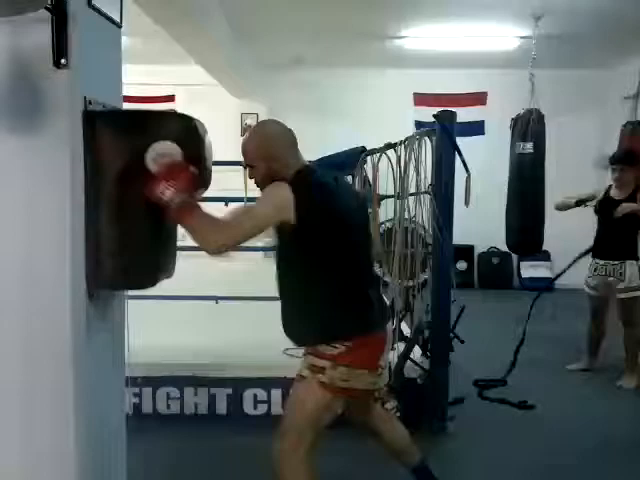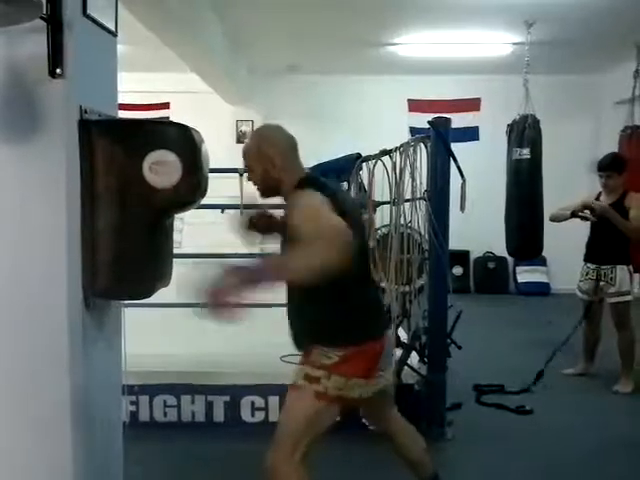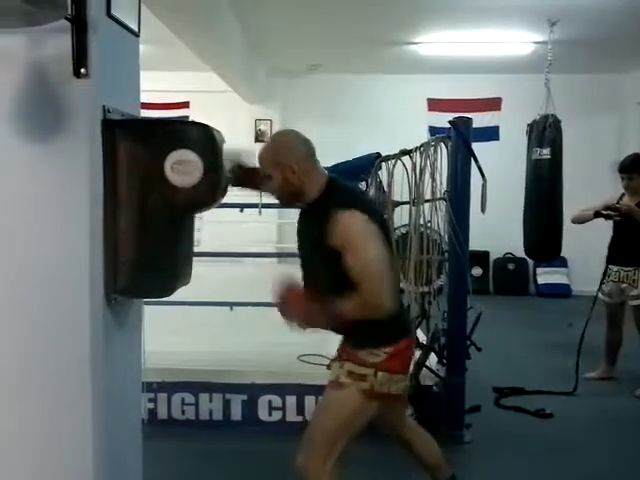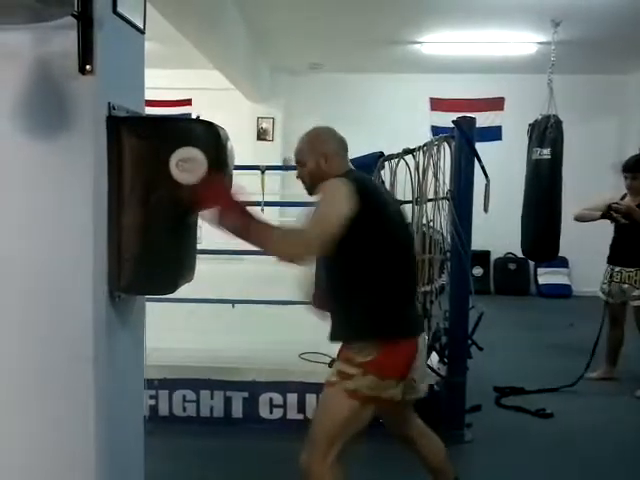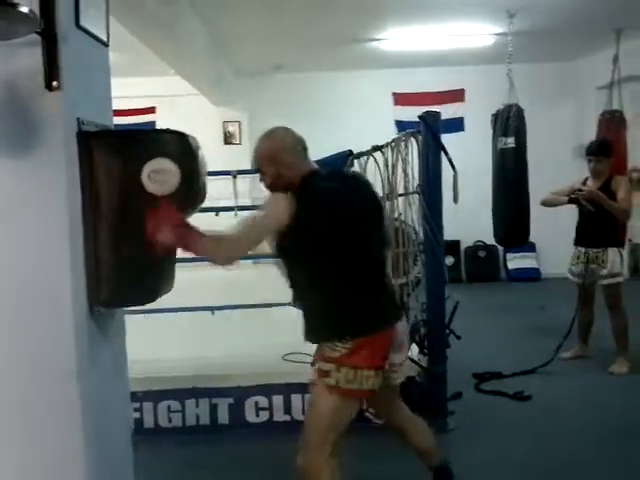
dt=0.7s
person 1, frame 1
left shoulder: (287, 194)
right shoulder: (343, 189)
left elbow: (217, 239)
left wrist: (176, 201)
left hip: (341, 341)
right hip: (365, 328)
left knee: (289, 449)
right knee: (368, 411)
person 1, frame 2
left shoulder: (305, 200)
right shoulder: (316, 195)
left elbow: (330, 249)
left wrist: (245, 275)
right wrist: (278, 225)
left hip: (341, 351)
right hip: (368, 337)
right knee: (387, 419)
person 1, frame 3
left shoulder: (346, 217)
right shoulder: (327, 194)
left elbow: (381, 299)
left wrist: (319, 312)
right wrist: (253, 181)
left hip: (375, 348)
right hip: (392, 339)
right knee: (396, 421)
person 1, frame 4
left shoulder: (340, 190)
right shoulder: (369, 194)
left elbow: (302, 247)
left wrist: (235, 217)
left hip: (376, 345)
right hip: (402, 336)
right knee: (405, 425)
person 1, frame 5
left shoulder: (288, 203)
right shoulder: (356, 183)
left elbow: (227, 250)
left wrist: (179, 233)
left hip: (350, 341)
right hip: (389, 326)
right knee: (392, 409)
person 2, frame 1
right shoulder: (600, 193)
right elbow: (559, 205)
right wrist: (579, 201)
right hip: (599, 262)
right knee: (596, 315)
right ankle: (590, 359)
person 2, frame 2
right shoulder: (592, 199)
right elbow: (554, 216)
left wrist: (609, 212)
right wrist: (574, 213)
left hip: (617, 268)
right hip: (591, 266)
right knee: (590, 319)
right ankle: (586, 363)
person 2, frame 3
right shoulder: (615, 200)
right elbow: (576, 218)
right wrist: (598, 213)
right hip: (614, 268)
right knee: (612, 322)
right ankle: (608, 368)
person 2, frame 4
right shoulder: (617, 200)
right elbow: (578, 215)
right wrist: (604, 214)
right hip: (615, 268)
right knee: (614, 321)
right ankle: (609, 368)
person 2, frame 5
left shoulder: (618, 183)
right shoulder: (580, 183)
left elbow: (625, 214)
right elbow: (545, 200)
left wrist: (598, 197)
right wrist: (570, 199)
left hip: (608, 250)
right hip: (582, 250)
left knee: (614, 304)
right knee: (584, 300)
left ankle: (623, 356)
right ankle: (582, 347)
